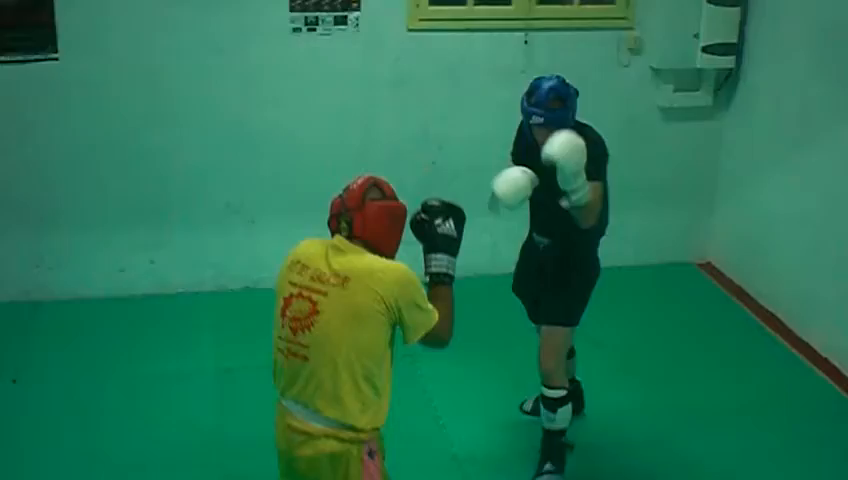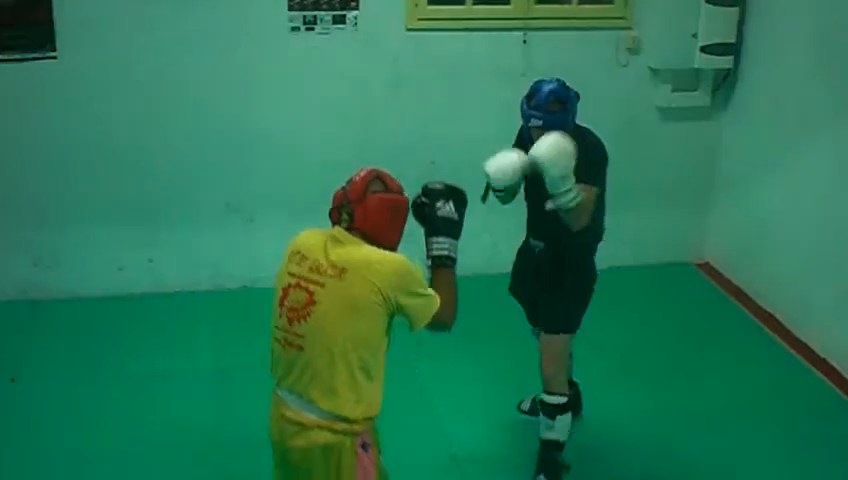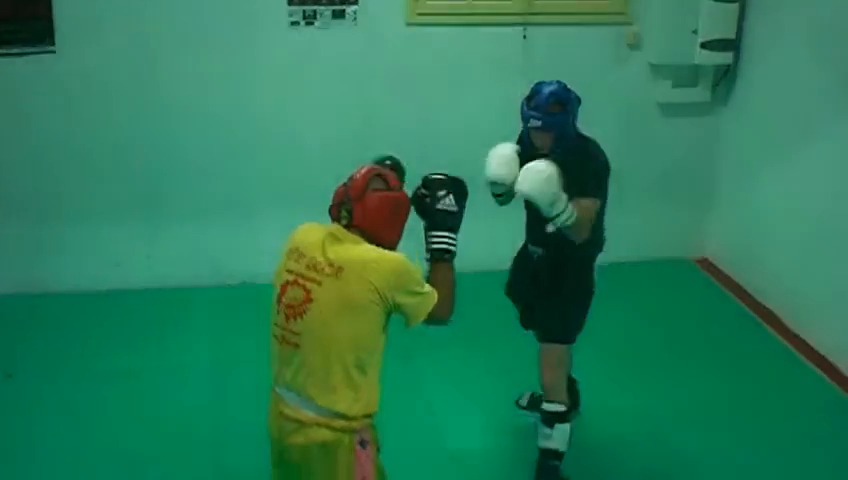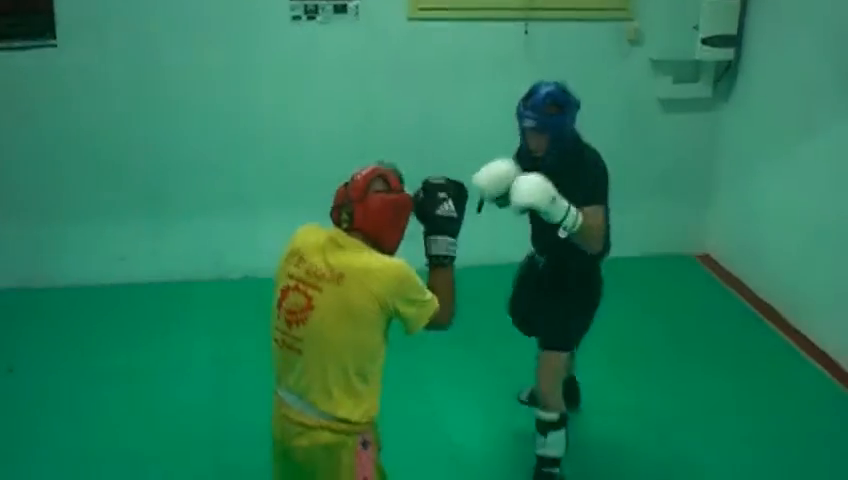
dt=0.1s
person 1, frame 1
left shoulder: (589, 145)
right shoulder: (528, 132)
left elbow: (588, 218)
right elbow: (516, 180)
left wrist: (572, 176)
right wrist: (508, 189)
left hip: (574, 257)
right hip: (539, 246)
left knee: (549, 360)
right knee: (550, 331)
right ankle: (567, 393)
person 1, frame 2
left shoulder: (589, 150)
right shoulder: (528, 135)
left elbow: (579, 221)
right elbow: (508, 190)
left wrist: (559, 179)
right wrist: (501, 179)
left hip: (570, 262)
right hip: (536, 249)
left knee: (551, 365)
right knee: (547, 333)
right ankle: (564, 395)
person 1, frame 3
left shoulder: (589, 158)
right shoulder: (530, 142)
left elbow: (583, 233)
right elbow: (506, 195)
left wrist: (552, 199)
right wrist: (500, 179)
left hip: (570, 269)
right hip: (536, 256)
left knee: (550, 377)
right knee: (547, 335)
right ankle: (563, 390)
person 1, frame 4
left shoulder: (586, 164)
right shoulder: (532, 146)
left elbow: (593, 242)
right elbow: (508, 196)
left wrist: (556, 208)
right wrist: (496, 188)
left hip: (574, 278)
right hip: (544, 263)
left knee: (547, 384)
right knee: (551, 339)
right ankle: (565, 389)
person 2, frame 1
left shoulder: (301, 254)
right shoulder: (390, 278)
right elbow: (440, 334)
right wrist: (442, 257)
left hip: (291, 428)
right hip: (341, 444)
person 2, frame 2
left shoulder: (302, 244)
right shoulder: (389, 269)
right elbow: (444, 316)
right wrist: (443, 239)
left hip: (285, 421)
right hip: (335, 436)
person 2, frame 3
left shoulder: (303, 239)
right shoulder: (385, 267)
right elbow: (441, 311)
right wrist: (443, 232)
left hip: (285, 417)
right hip: (334, 434)
person 2, frame 4
left shoulder: (302, 241)
right shoulder: (387, 274)
right elbow: (442, 315)
left wrist: (369, 189)
right wrist: (442, 237)
left hip: (288, 418)
right hip: (336, 435)
